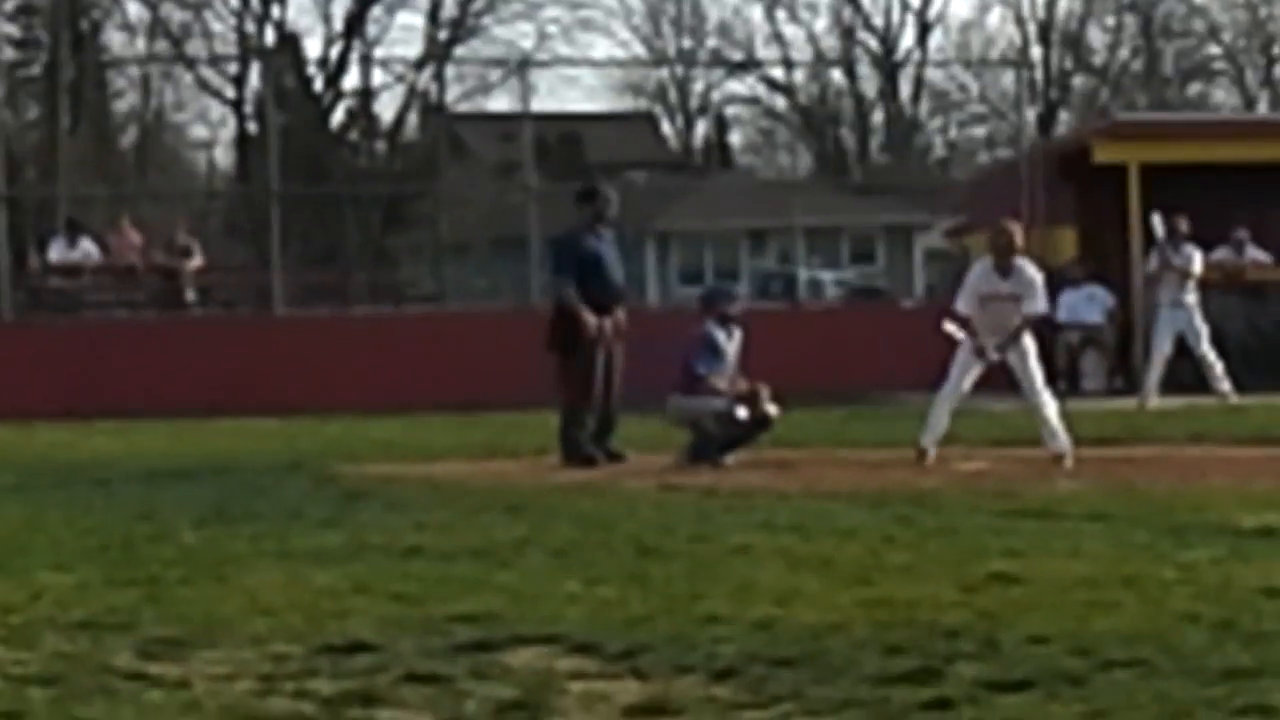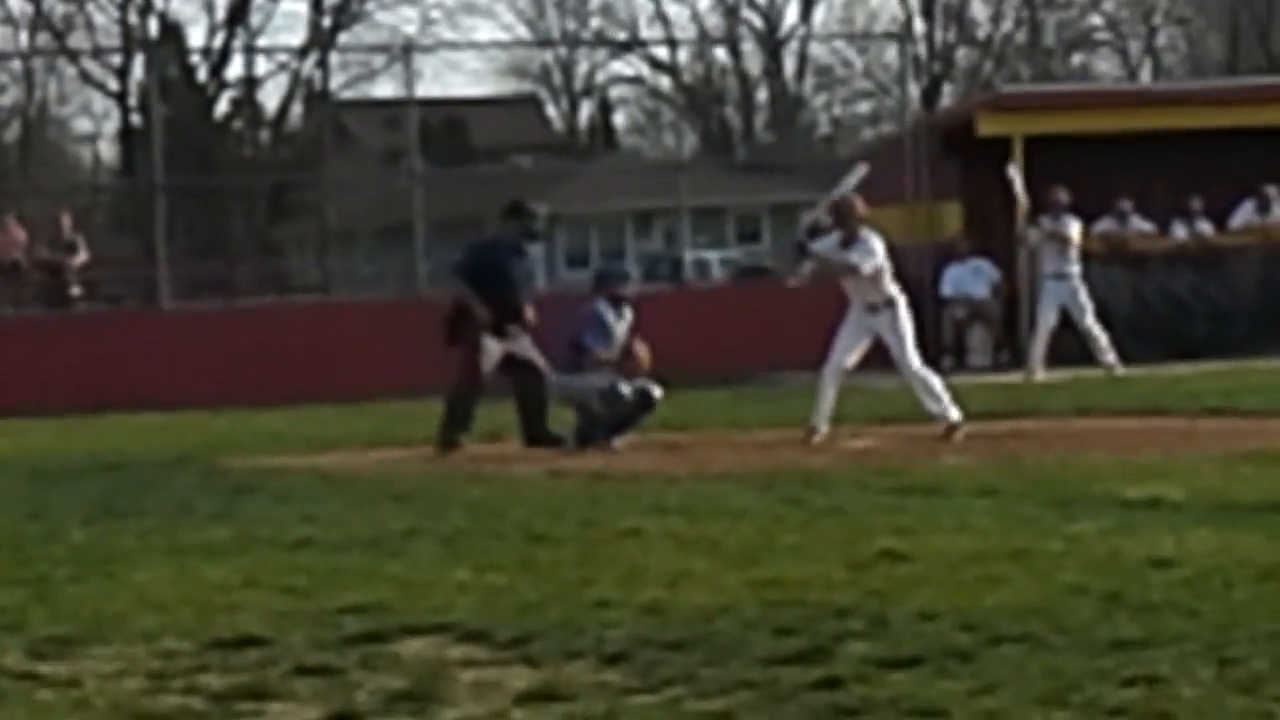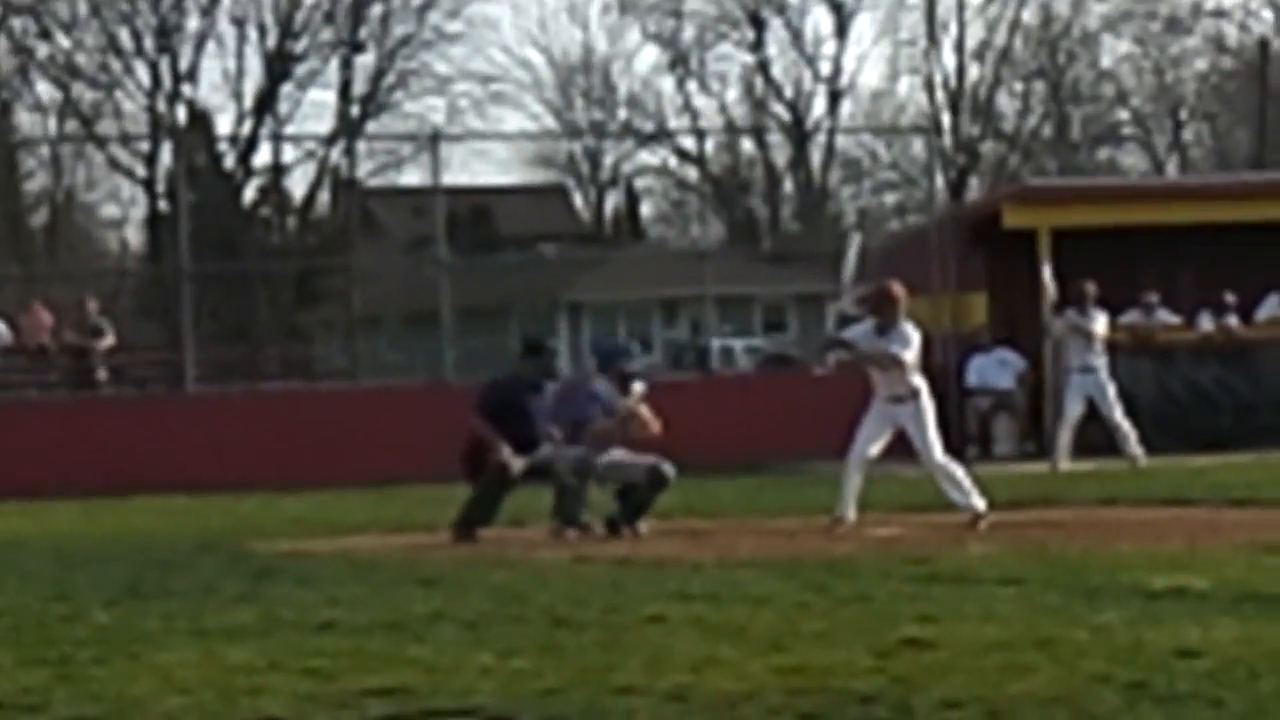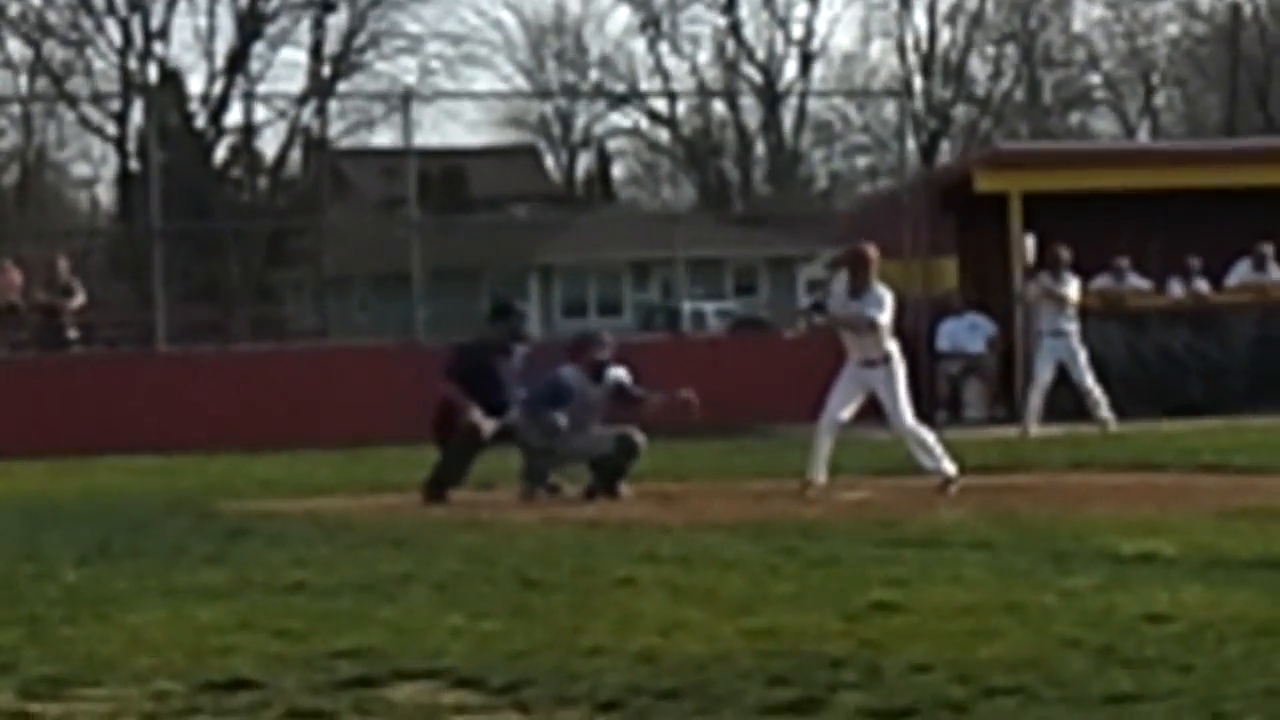
dt=0.7s
person 1, frame 1
left shoulder: (1029, 275)
right shoulder: (978, 272)
left elbow: (1030, 319)
right elbow: (961, 314)
left wrist: (1002, 348)
right wrist: (977, 345)
left hip: (1015, 335)
right hip: (979, 333)
left knee: (1035, 388)
right knee: (952, 388)
left ankle: (1061, 447)
right ankle: (927, 444)
person 1, frame 2
left shoulder: (871, 245)
right shoulder: (833, 241)
left elbow: (845, 271)
left wrist: (812, 256)
left hip: (889, 309)
right hip: (860, 311)
left knee: (910, 365)
right knee: (833, 367)
left ankle: (951, 417)
right ankle: (819, 424)
person 1, frame 3
left shoulder: (908, 334)
right shoulder: (867, 328)
left elbow: (886, 363)
right elbow: (840, 341)
left wrist: (852, 349)
left hip: (913, 402)
right hip: (884, 402)
left knee: (933, 458)
right knee: (857, 455)
left ankle: (976, 506)
right ankle: (845, 512)
person 1, frame 4
left shoulder: (882, 297)
right shoulder: (841, 290)
left elbow: (862, 327)
left wrist: (828, 315)
left hip: (885, 366)
right hip: (856, 366)
left knee: (904, 423)
right knee: (828, 420)
left ankle: (947, 471)
right ankle: (815, 476)
person 2, frame 1
left shoulder: (608, 237)
right shoulder: (571, 241)
right elbow: (562, 283)
left wrist: (618, 309)
right wrist: (583, 314)
left hip: (609, 322)
right hip: (582, 323)
left knee: (609, 387)
right knee: (582, 387)
left ankle: (600, 443)
right ankle: (576, 448)
person 2, frame 2
left shoulder: (523, 254)
right shoulder: (485, 250)
right elbow: (460, 281)
left wrist: (527, 309)
right wrist: (477, 308)
left hip: (511, 327)
right hip: (480, 325)
left knee: (535, 371)
right knee: (476, 371)
left ankle: (537, 431)
right ankle: (451, 433)
person 2, frame 3
left shoulder: (542, 388)
right shoulder: (501, 387)
right elbow: (478, 421)
left wrist: (558, 441)
right wrist: (499, 446)
left hip: (534, 451)
right hip: (500, 453)
left knee: (574, 463)
right knee: (504, 472)
right ankle: (465, 526)
person 2, frame 4
left shoulder: (514, 353)
right shoulder: (471, 351)
left elbow: (513, 391)
right elbow: (449, 387)
right wrist: (473, 412)
left hip: (500, 417)
right hip: (460, 419)
right knee: (473, 431)
right ankle: (434, 487)
person 3, frame 1
left shoulder: (1193, 253)
right shoulder: (1158, 253)
left elbow: (1191, 275)
right elbow: (1152, 281)
left wrist: (1170, 263)
right wrist: (1162, 264)
left hip: (1189, 309)
right hip: (1166, 310)
left knee: (1205, 352)
right knee: (1158, 353)
left ankle: (1225, 390)
right ankle: (1147, 394)
person 3, frame 2
left shoulder: (1073, 223)
right shoulder: (1040, 224)
left elbow: (1067, 240)
right elbow: (1031, 244)
left wrist: (1044, 229)
left hip: (1071, 281)
right hip: (1049, 282)
left knee: (1089, 323)
right knee: (1043, 326)
left ankle: (1111, 362)
right ankle: (1034, 368)
person 3, frame 3
left shoulder: (1100, 316)
right shoulder: (1067, 316)
left elbow: (1094, 335)
right elbow: (1057, 335)
left wrist: (1072, 324)
left hip: (1098, 373)
right hip: (1076, 374)
left knee: (1115, 415)
right knee: (1068, 417)
left ankle: (1136, 453)
right ankle: (1059, 458)
person 3, frame 4
left shoulder: (1073, 281)
right shoulder: (1040, 280)
left elbow: (1067, 300)
right elbow: (1030, 301)
left wrist: (1045, 288)
left hip: (1069, 338)
right hip: (1047, 338)
left knee: (1085, 380)
right knee: (1039, 381)
left ankle: (1106, 418)
right ankle: (1029, 423)
person 4, frame 1
left shoulder: (734, 333)
right shoulder: (706, 339)
left elbow: (733, 377)
right elbow: (703, 385)
left wrist: (752, 390)
right wrist: (740, 394)
left hip: (715, 401)
right hip: (685, 404)
left knee: (767, 413)
right knee: (735, 414)
left ankle: (714, 451)
right ankle: (696, 452)
person 4, frame 2
left shoulder: (625, 315)
right shoulder: (594, 317)
right elbow: (588, 359)
right wrist: (620, 359)
left hip: (602, 381)
right hip: (572, 382)
left knee: (651, 394)
right knee: (617, 390)
left ankle: (602, 434)
right ankle: (585, 435)
person 4, frame 3
left shoulder: (634, 392)
right shoulder: (592, 394)
left elbow: (653, 430)
right elbow: (592, 433)
left wrist: (643, 415)
right wrist: (622, 422)
left hip: (609, 455)
left knee: (663, 473)
left ankle: (624, 520)
person 4, frame 4
left shoulder: (612, 376)
right shoulder: (565, 379)
left elbow: (642, 400)
left wrist: (674, 398)
left hip: (581, 440)
right hip: (551, 444)
left knee: (631, 439)
